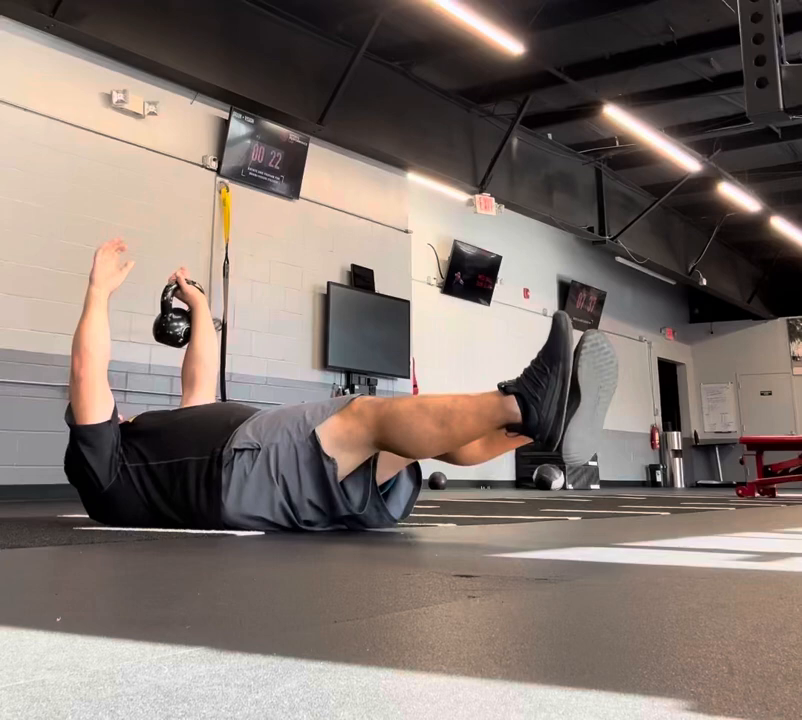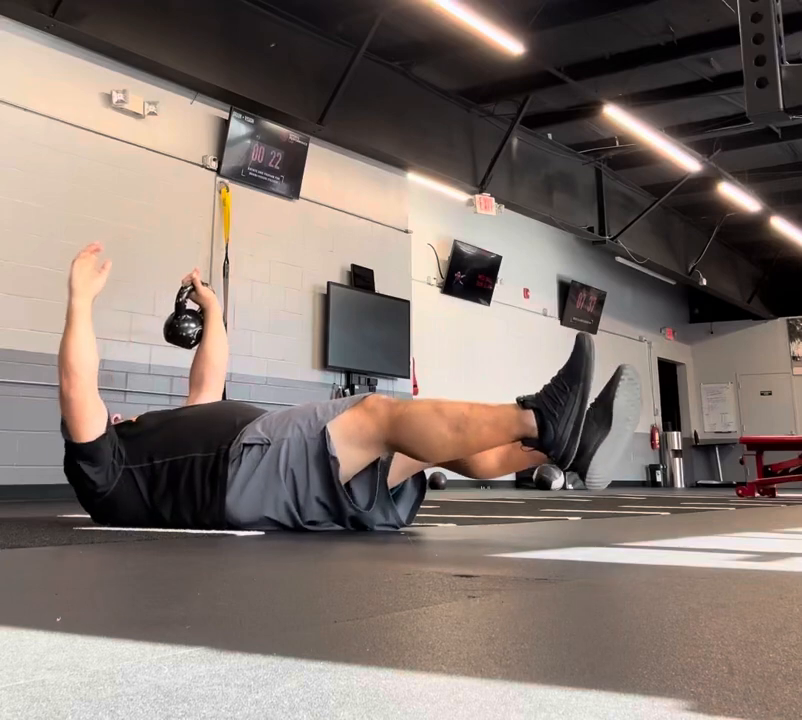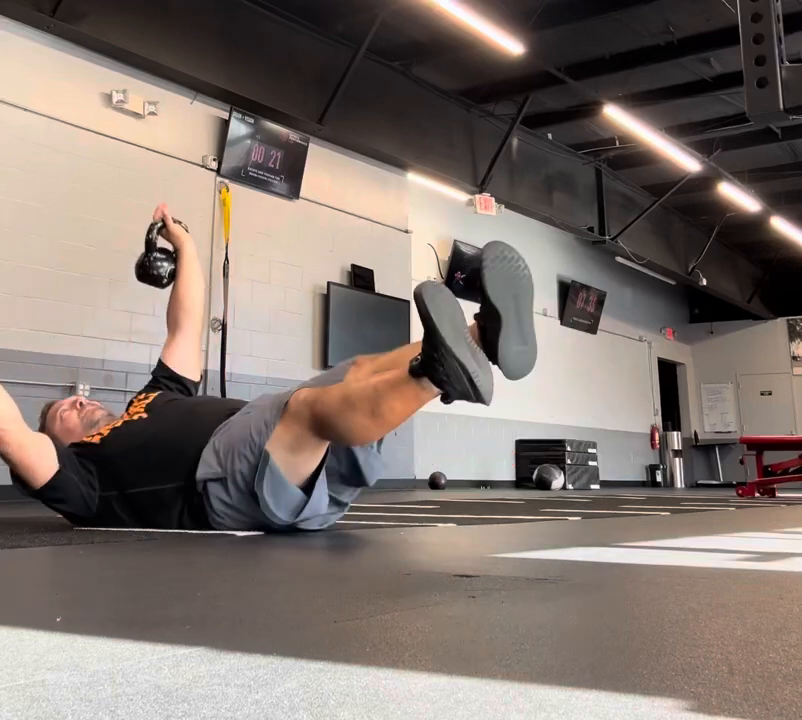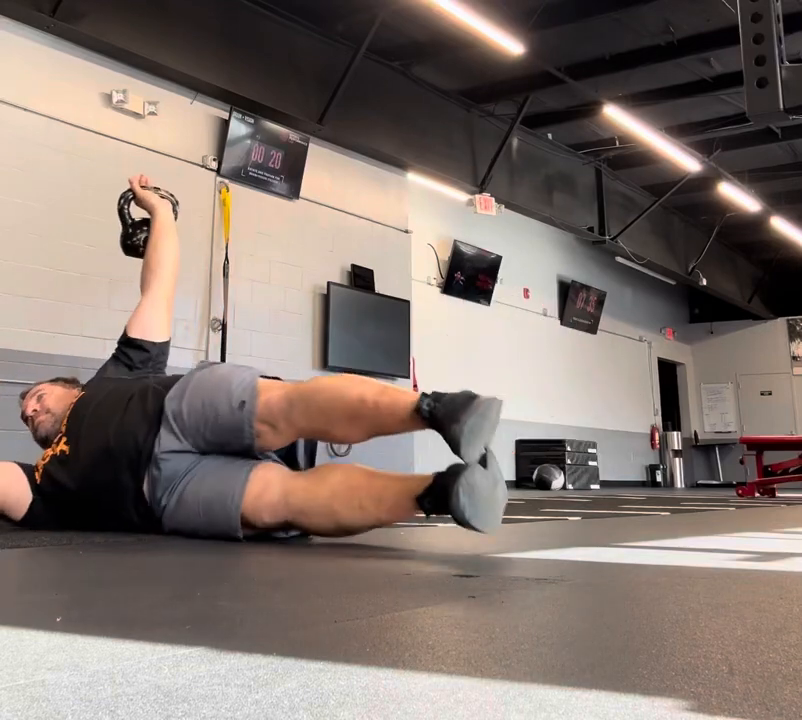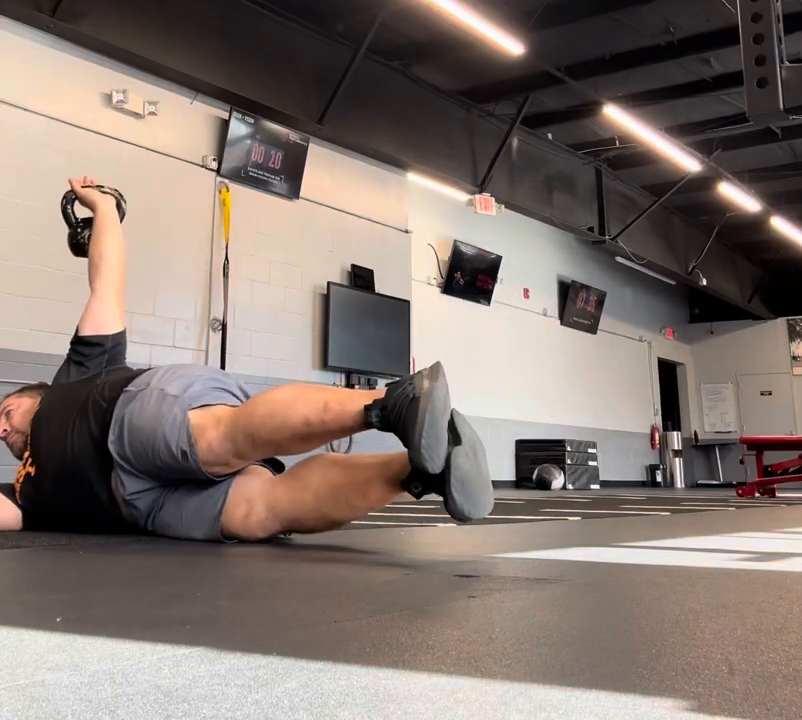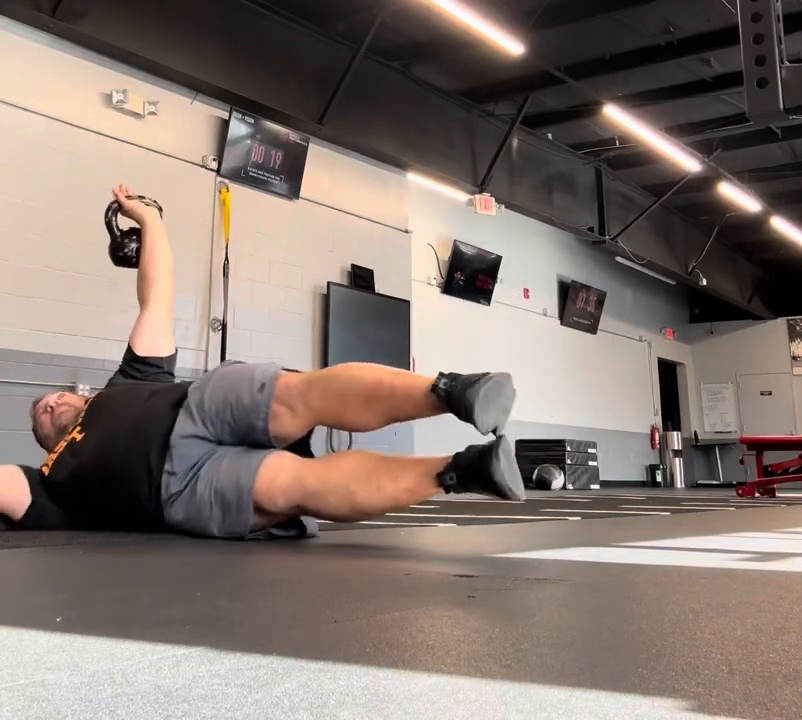
dt=0.7s
person 1, frame 1
left shoulder: (169, 436)
right shoulder: (104, 466)
left elbow: (199, 384)
right elbow: (88, 375)
left wrist: (198, 308)
right wrist: (100, 290)
left hip: (304, 478)
right hip: (243, 468)
right knee: (369, 413)
left ankle: (551, 421)
right ankle: (522, 405)
person 1, frame 2
left shoulder: (171, 433)
right shoulder: (104, 468)
left elbow: (208, 385)
right elbow: (79, 388)
left wrist: (212, 308)
right wrist: (81, 299)
left hip: (313, 485)
right hip: (249, 464)
left knee: (456, 443)
right knee: (379, 413)
left ankle: (572, 441)
right ankle: (538, 420)
person 1, frame 3
left shoulder: (157, 397)
right shoulder: (78, 469)
left elbow: (186, 330)
left wrist: (184, 245)
right hip: (223, 470)
left knee: (374, 371)
right knee: (313, 403)
left ankle: (487, 339)
right ankle: (439, 374)
person 1, frame 4
left shoulder: (116, 376)
right shoulder: (49, 484)
left elbow: (157, 294)
left wrist: (160, 213)
right hip: (175, 485)
left knee: (288, 406)
right knee: (277, 498)
left ankle: (436, 410)
right ankle: (439, 491)
person 1, frame 5
left shoulder: (80, 375)
left elbow: (106, 286)
left wrist: (103, 208)
right hip: (154, 497)
left knee: (223, 441)
right knee: (261, 510)
right ankle: (426, 469)
person 1, frame 6
left shoulder: (131, 385)
right shoulder: (56, 483)
left elbow: (156, 304)
left wrist: (149, 220)
right hip: (185, 484)
left knee: (296, 395)
right knee: (289, 484)
left ankle: (448, 390)
right ankle: (461, 470)
